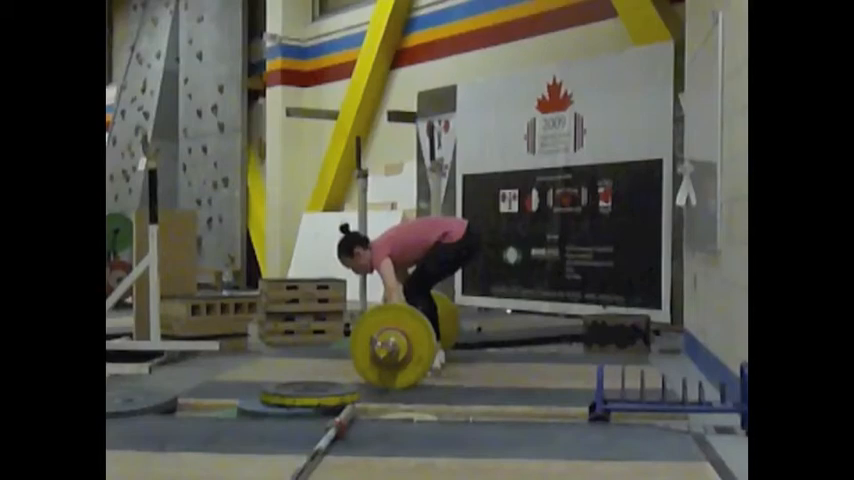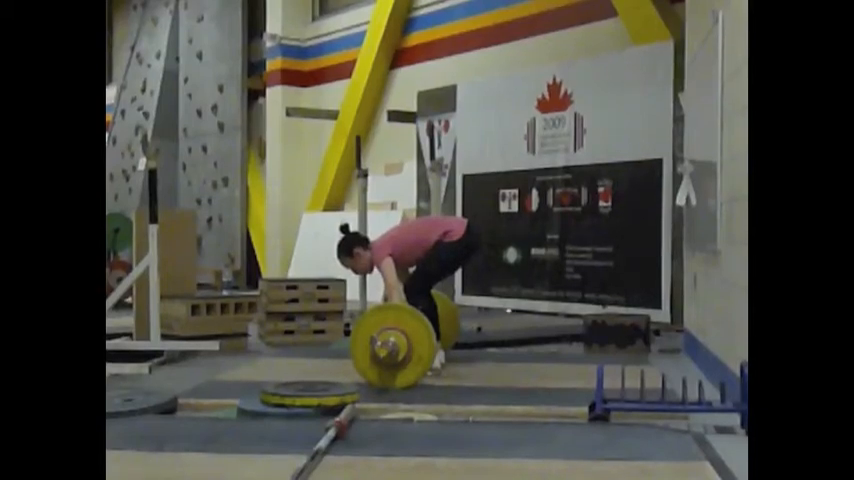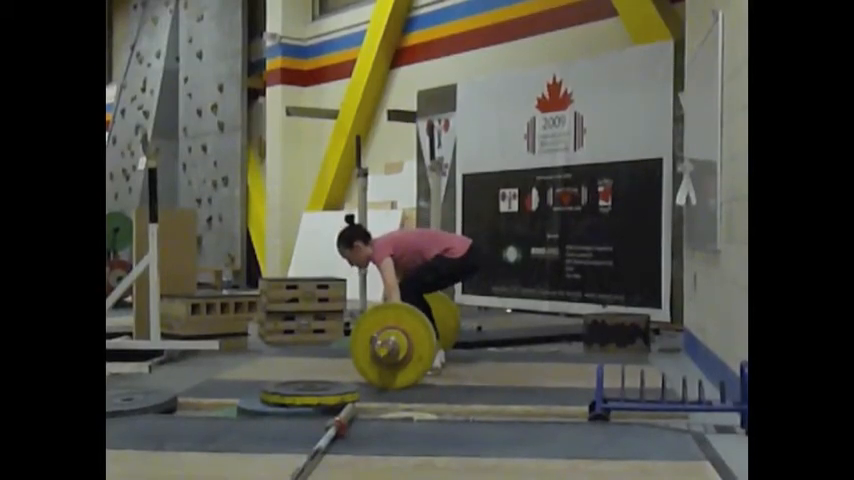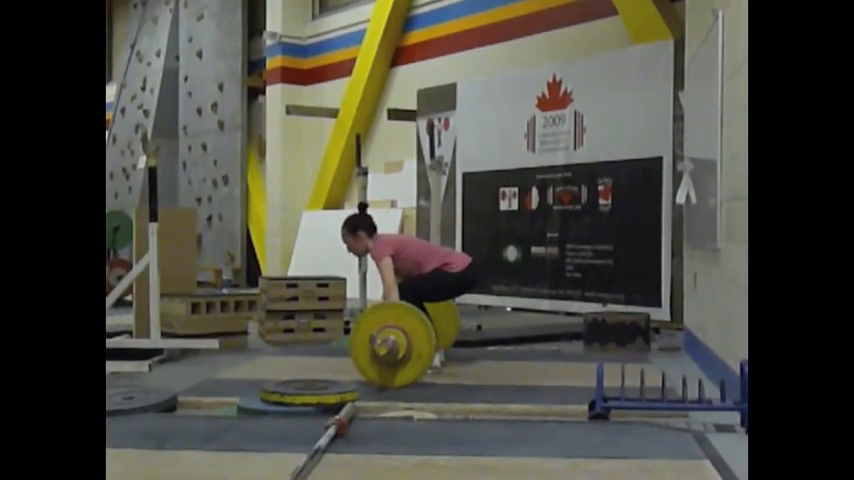
dt=0.5s
person 1, frame 1
left shoulder: (378, 252)
right shoulder: (388, 250)
left elbow: (392, 291)
right elbow: (402, 284)
left hip: (456, 239)
right hip: (463, 236)
left knee: (414, 290)
right knee: (418, 289)
person 1, frame 2
left shoulder: (379, 251)
right shoulder: (389, 249)
left elbow: (393, 290)
right elbow: (402, 284)
left hip: (456, 237)
right hip: (462, 234)
left knee: (415, 289)
right knee: (418, 289)
person 1, frame 3
left shoulder: (379, 249)
right shoulder: (387, 246)
left elbow: (392, 291)
right elbow: (398, 285)
left hip: (459, 256)
right hip: (463, 253)
left knee: (408, 291)
right knee: (410, 292)
person 1, frame 4
left shoulder: (379, 247)
right shoulder: (388, 243)
left elbow: (391, 290)
right elbow: (400, 283)
left hip: (457, 272)
right hip: (460, 268)
left knee: (404, 295)
right knee: (409, 295)
